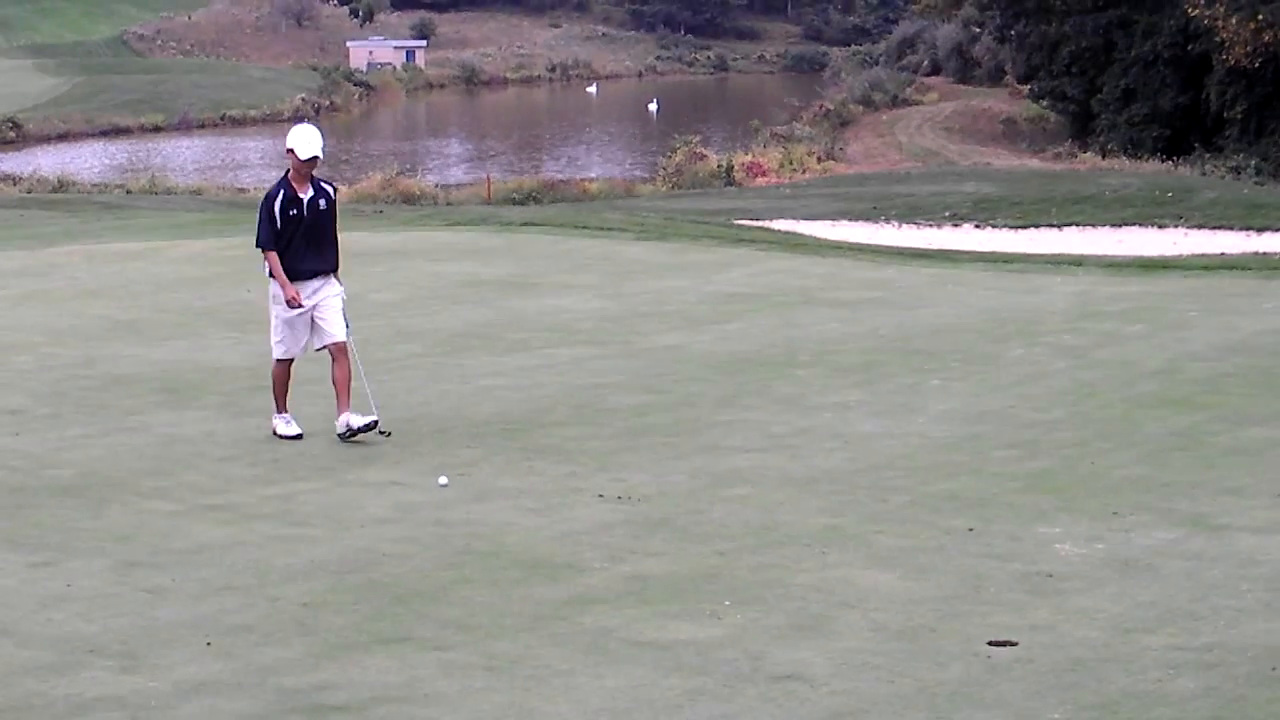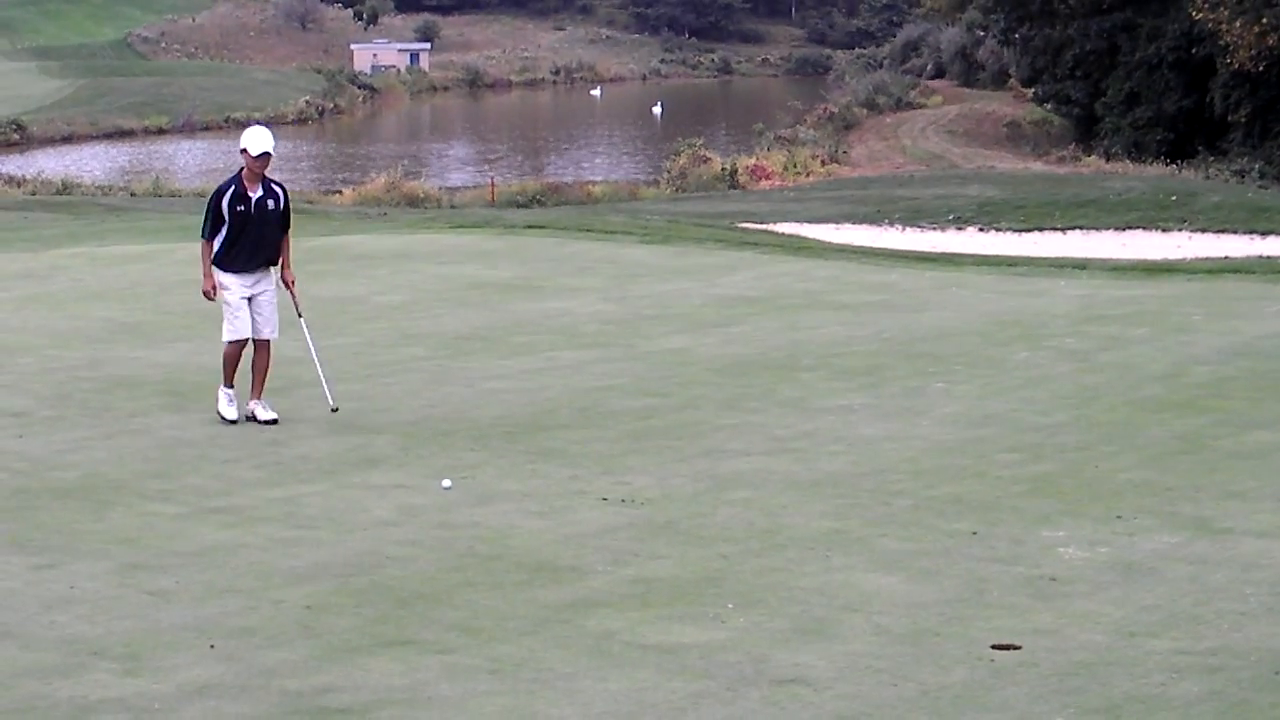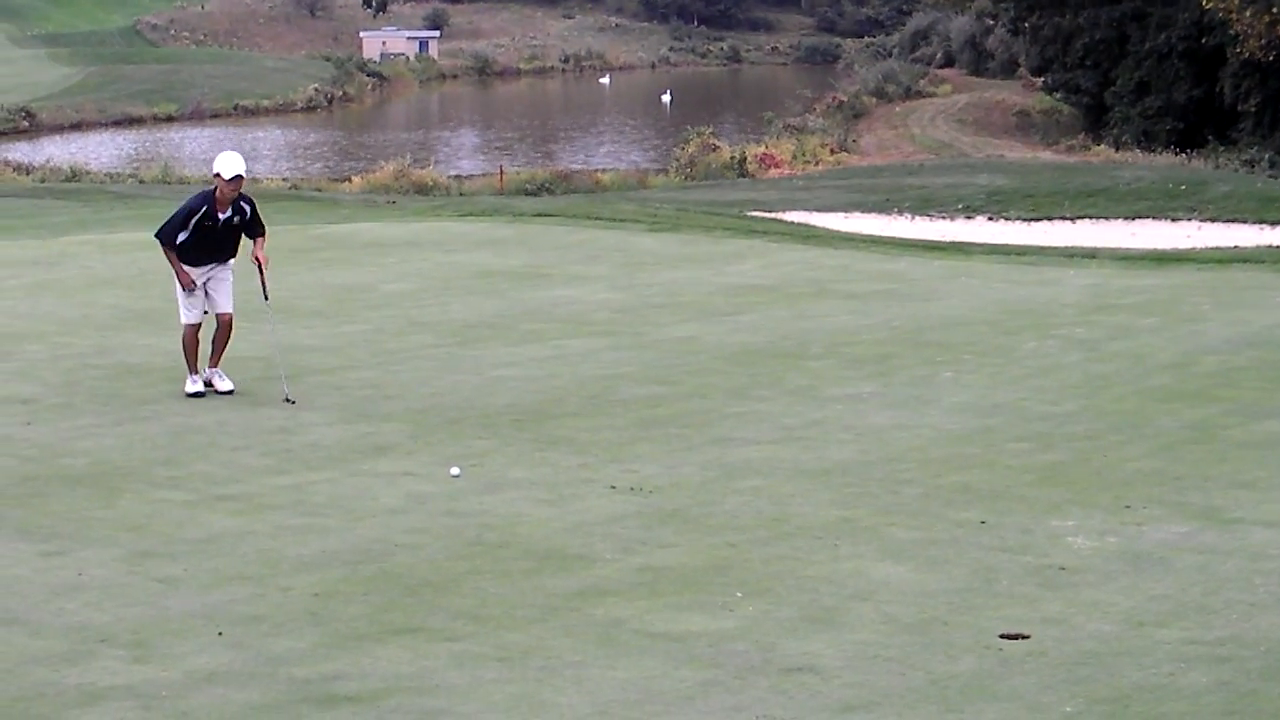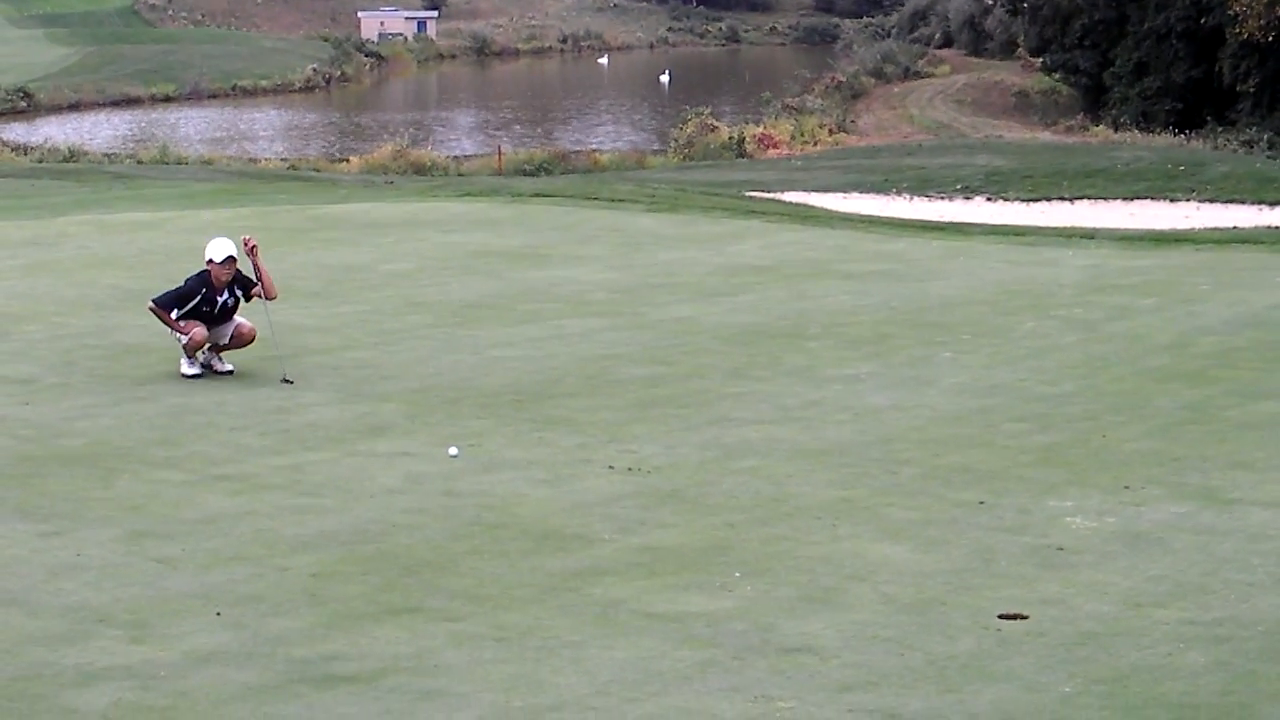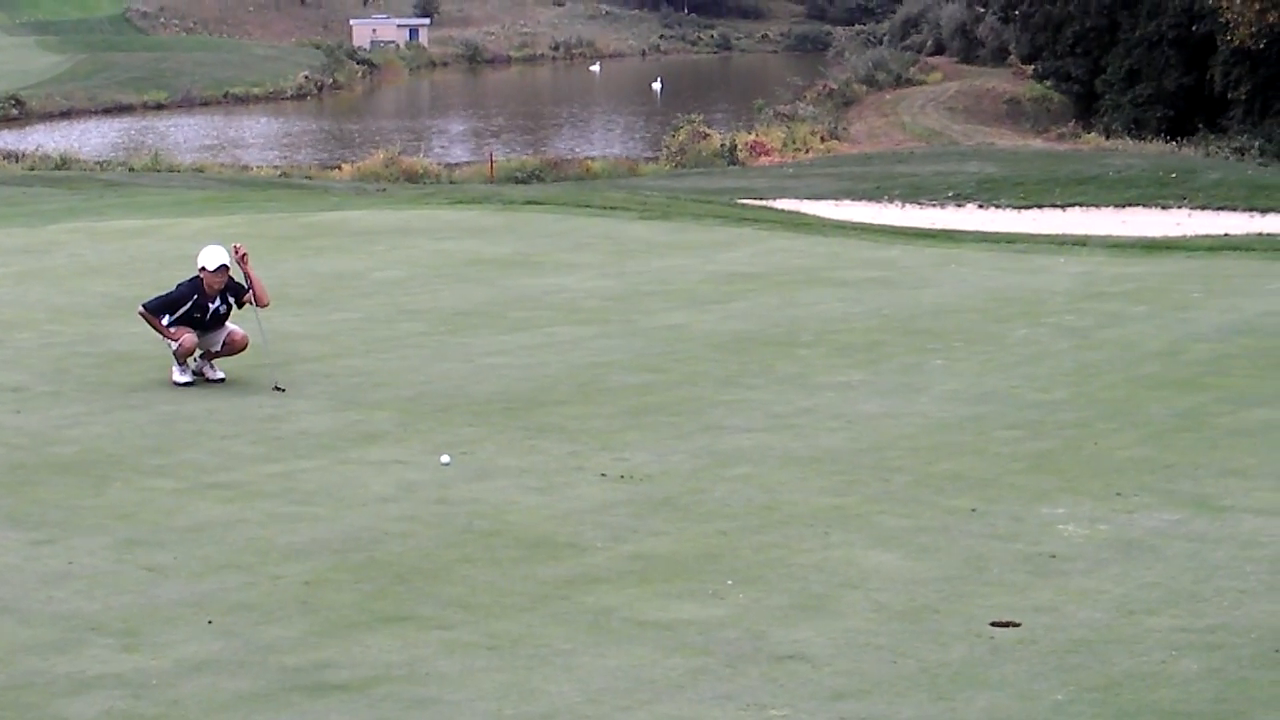
dt=0.7s
person 1, frame 1
left shoulder: (327, 191)
right shoulder: (275, 197)
right elbow: (268, 248)
left wrist: (335, 274)
right wrist: (285, 285)
left hip: (325, 284)
right hip: (290, 289)
left knee: (339, 347)
right knee: (285, 356)
left ankle: (345, 417)
right ankle: (281, 415)
person 1, frame 2
left shoulder: (277, 192)
right shoulder: (225, 193)
left elbow: (283, 233)
right elbow: (208, 238)
left wrist: (286, 268)
right wrist: (207, 276)
left hip: (264, 276)
right hip: (231, 277)
left knee: (264, 340)
right knee: (237, 338)
left ankle: (256, 402)
right ankle: (227, 391)
person 1, frame 3
left shoulder: (245, 206)
right shoulder: (196, 206)
left elbow: (258, 232)
right elbow: (165, 239)
left wrist: (258, 250)
right wrist: (180, 272)
left hip: (221, 265)
right hip: (190, 267)
left knee: (226, 319)
right knee: (192, 322)
left ankle: (213, 371)
right ankle: (193, 376)
person 1, frame 4
left shoulder: (238, 281)
right shoulder: (196, 287)
left elbow: (271, 295)
right elbow: (154, 306)
left wrist: (256, 260)
right wrist: (179, 328)
left hip: (220, 324)
right hip: (189, 322)
left knee: (247, 332)
right knee: (200, 335)
left ankle: (211, 354)
right ankle: (189, 359)
person 1, frame 5
left shoulder: (230, 288)
right shoulder: (187, 292)
left elbow: (263, 301)
right elbow: (144, 310)
left wrist: (246, 268)
right wrist: (169, 335)
left hip: (211, 330)
right hip: (181, 329)
left knee: (240, 340)
right knee: (189, 342)
left ankle: (204, 362)
right ankle: (180, 365)
